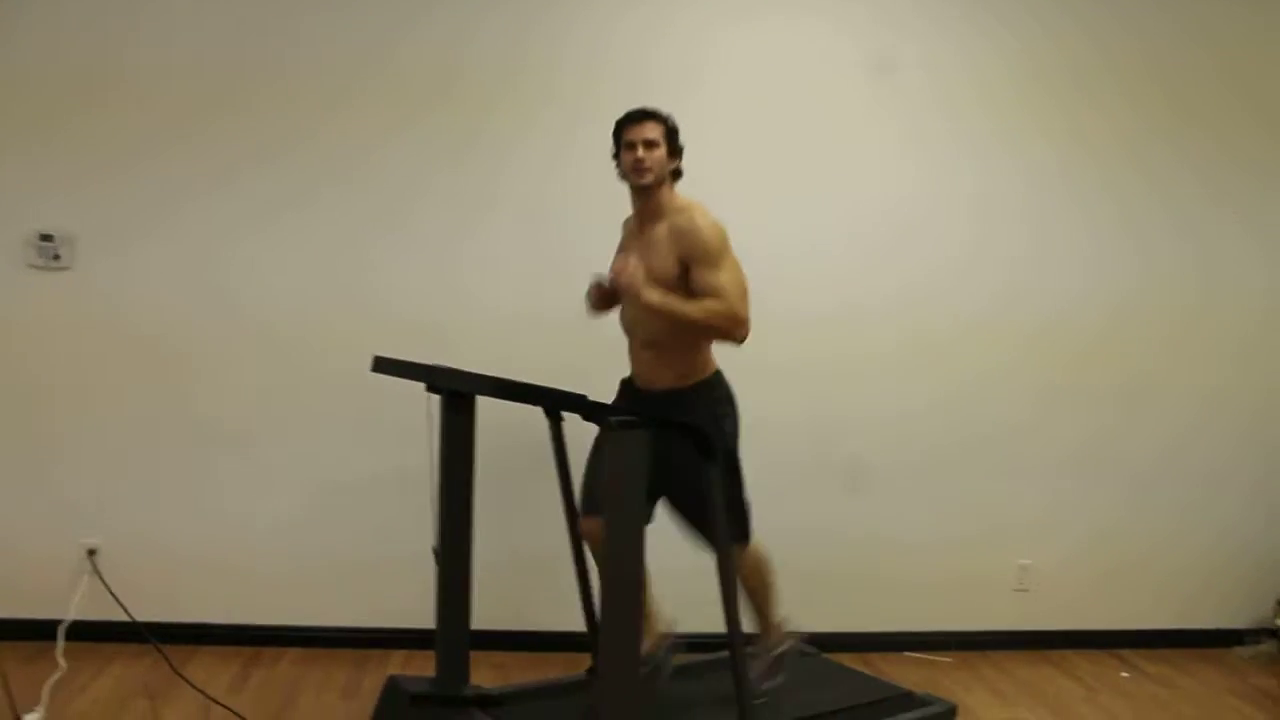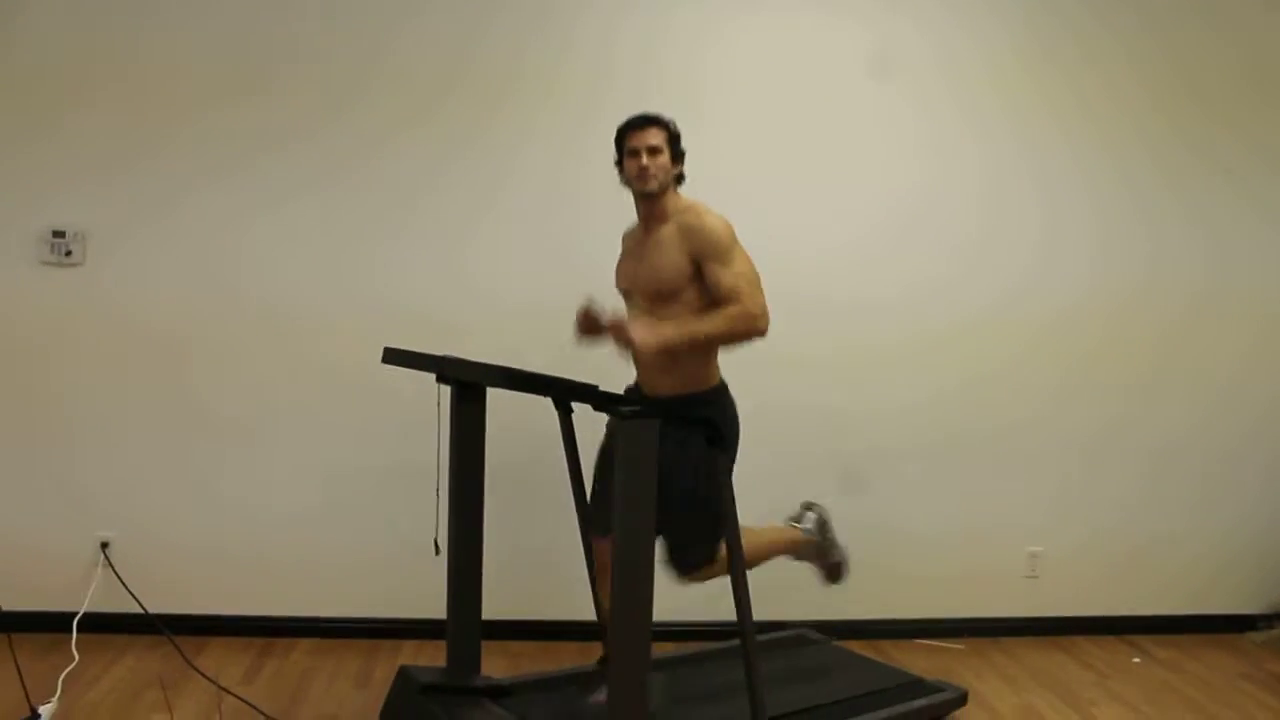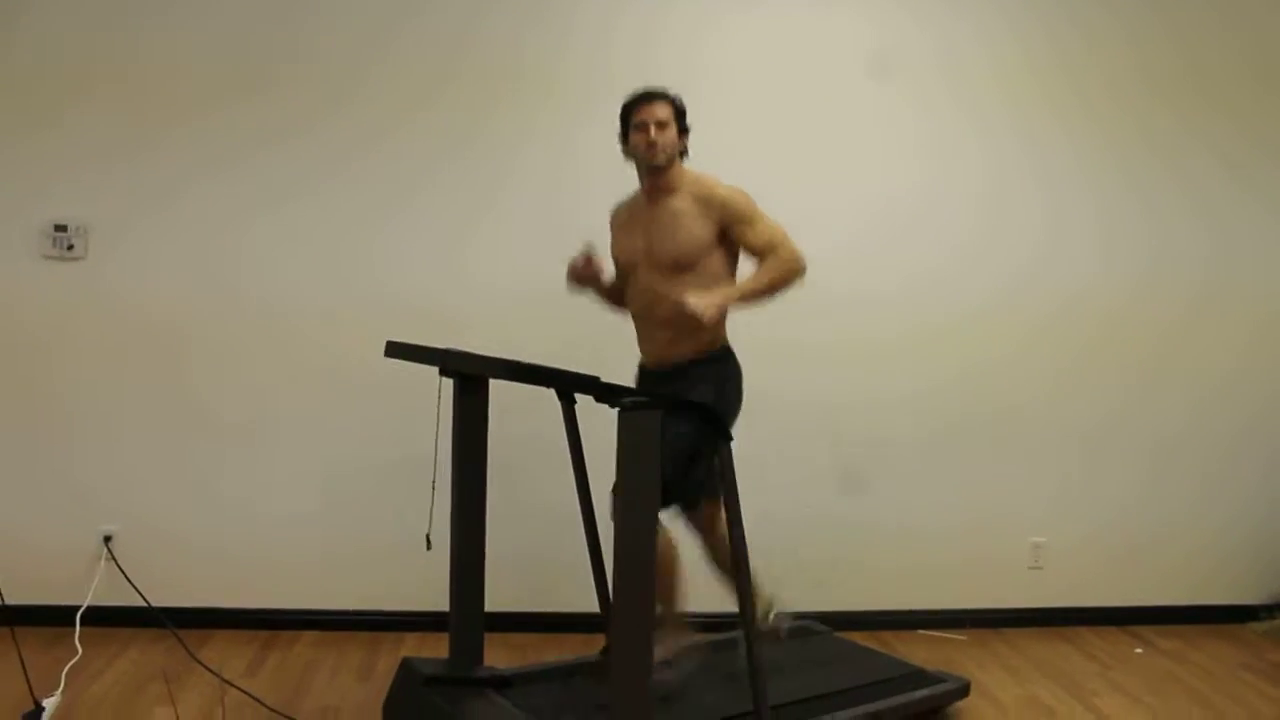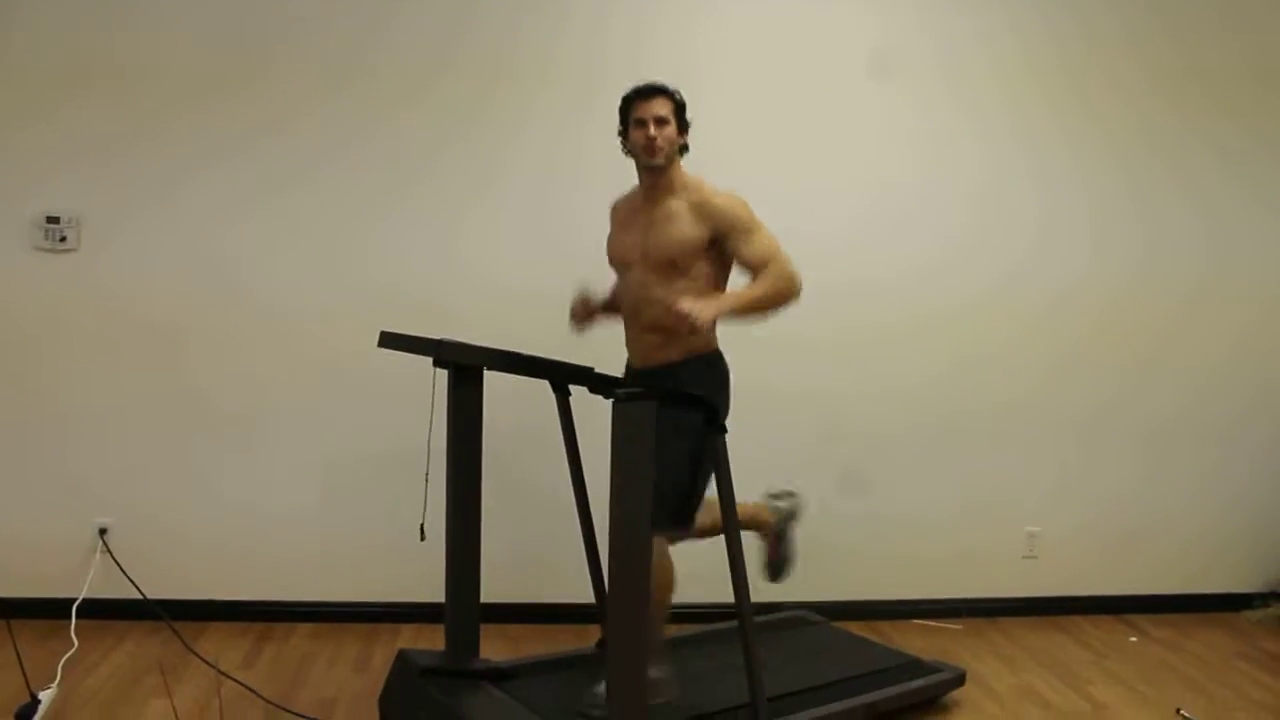
dt=0.2s
person 1, frame 1
left shoulder: (696, 227)
right shoulder: (632, 226)
left elbow: (736, 322)
left wrist: (648, 296)
right wrist: (613, 296)
left hip: (696, 403)
right hip: (637, 396)
left knee: (725, 540)
right knee: (594, 524)
left ankle: (772, 639)
right ankle: (648, 634)
person 1, frame 2
left shoulder: (704, 229)
right shoulder: (632, 240)
left elbow: (753, 315)
left wrist: (663, 335)
right wrist: (613, 325)
left hip: (699, 412)
right hip: (643, 406)
left knee: (696, 562)
right knee: (606, 544)
left ankle: (802, 533)
person 1, frame 3
left shoulder: (718, 199)
right shoulder: (623, 215)
left elbow: (789, 260)
left wrist: (720, 296)
right wrist: (597, 281)
left hip: (706, 378)
right hip: (654, 380)
right knee: (700, 510)
left ankle: (673, 630)
right ankle: (758, 610)
person 1, frame 4
left shoulder: (713, 206)
right shoulder: (622, 211)
left elbow: (784, 280)
left wrist: (718, 306)
right wrist: (599, 305)
left hip: (693, 381)
right hip: (639, 378)
left knee: (647, 527)
right knee: (673, 516)
left ankle: (649, 665)
right ankle: (768, 513)
